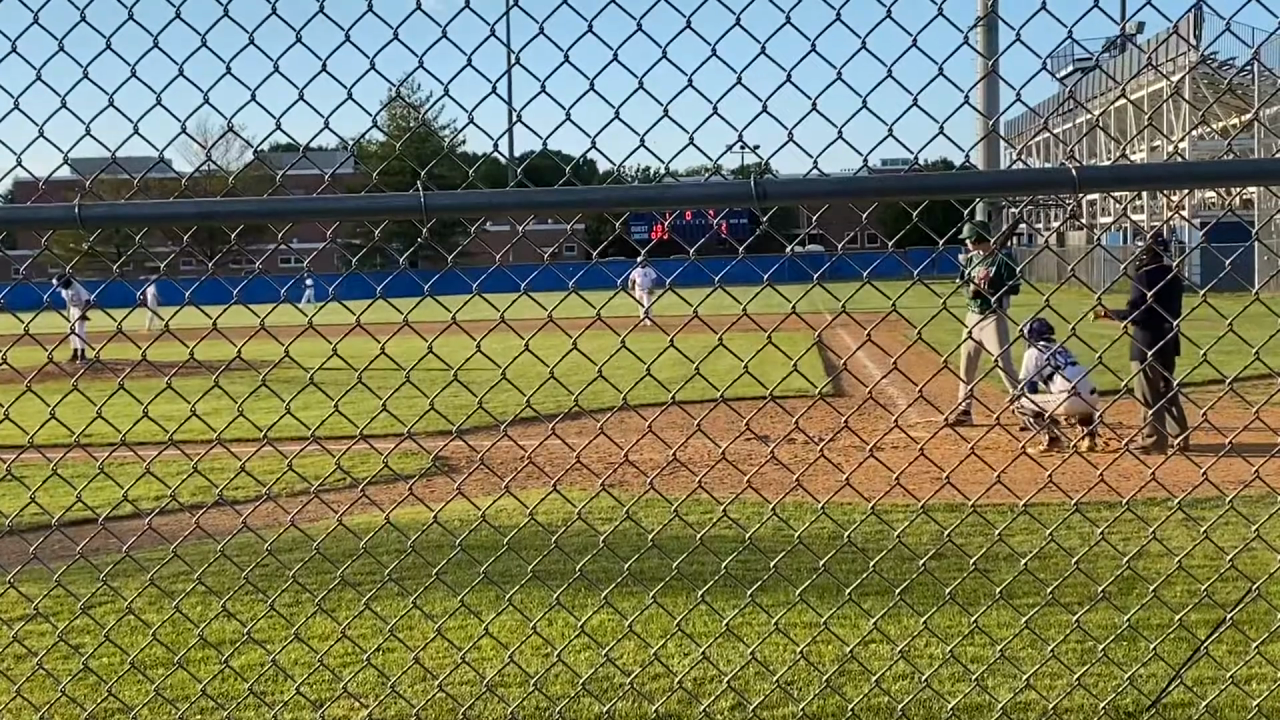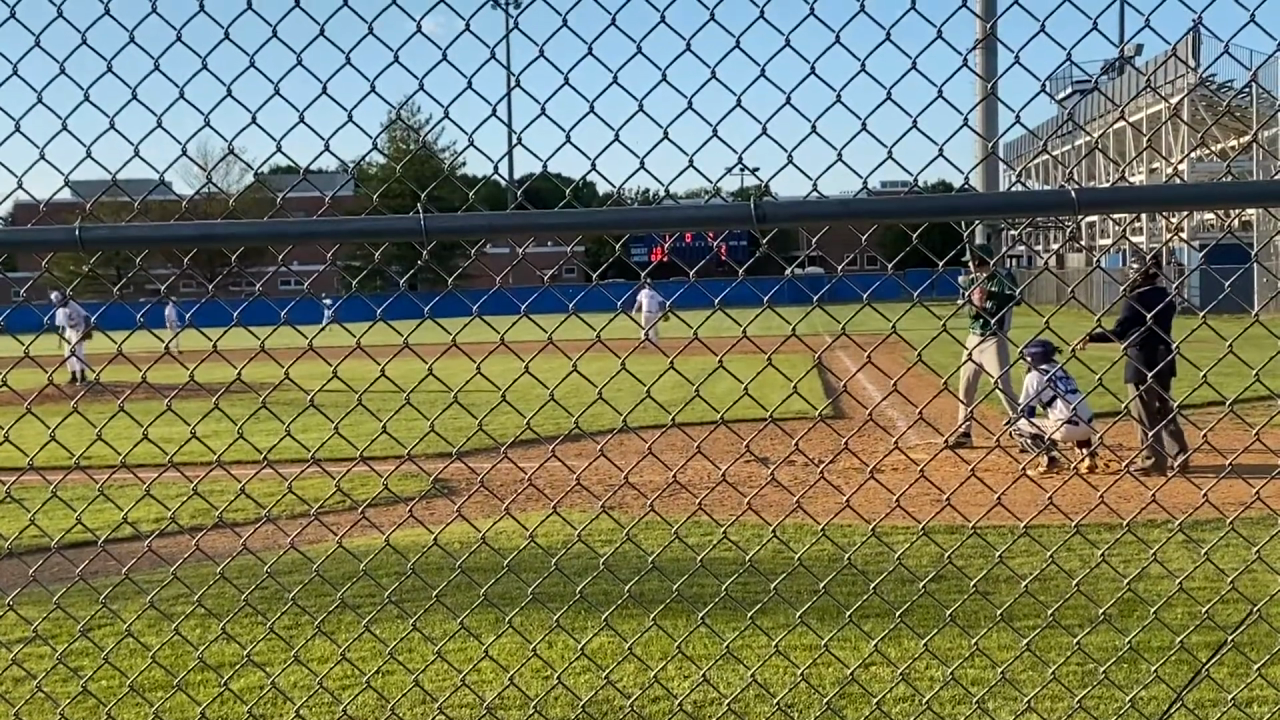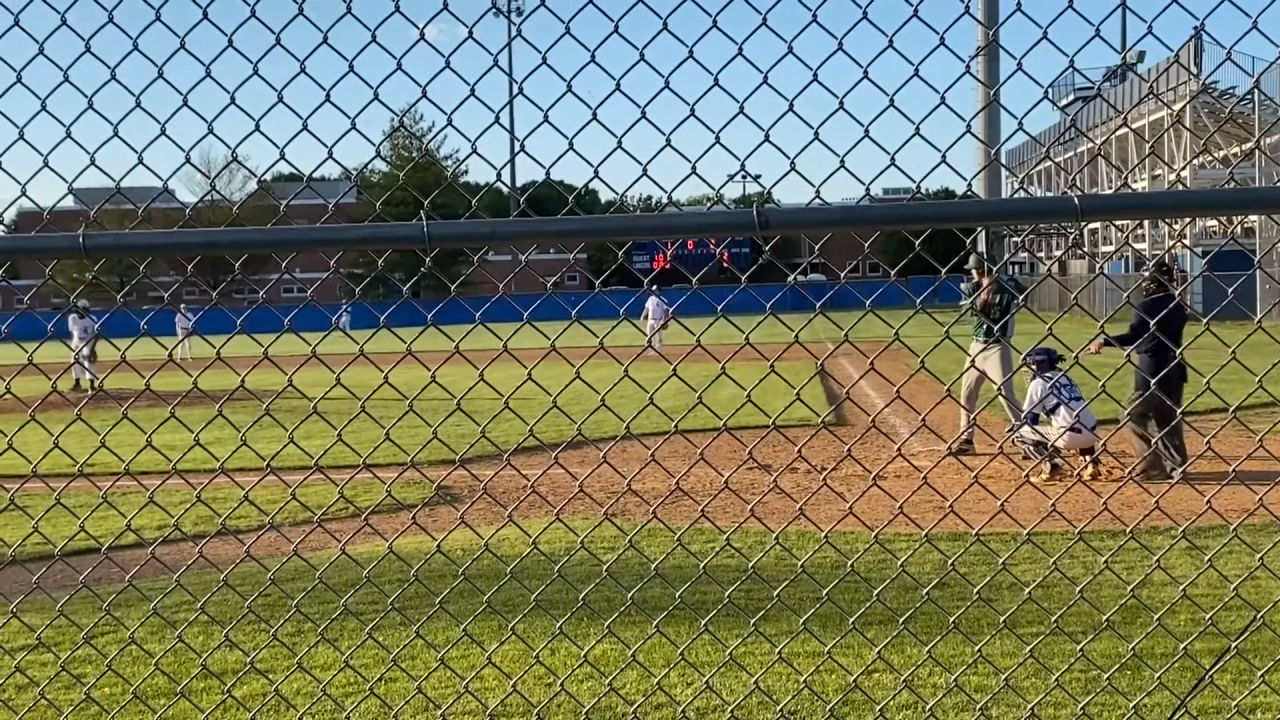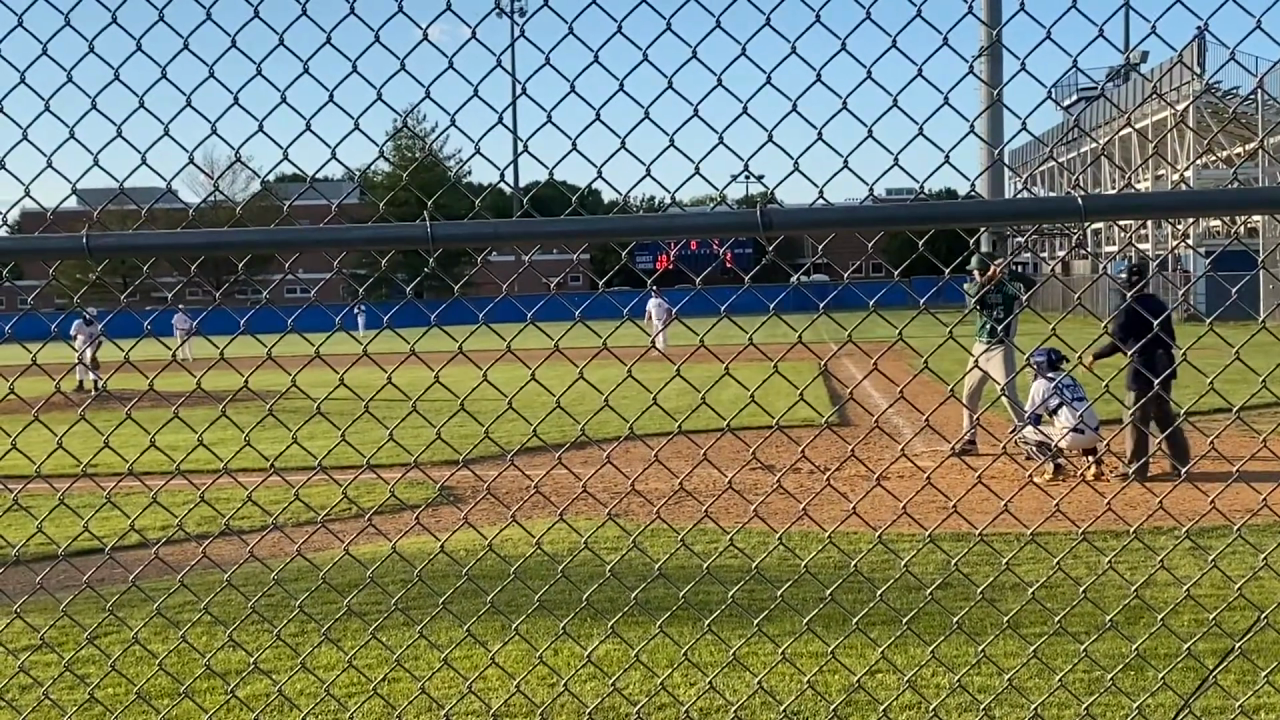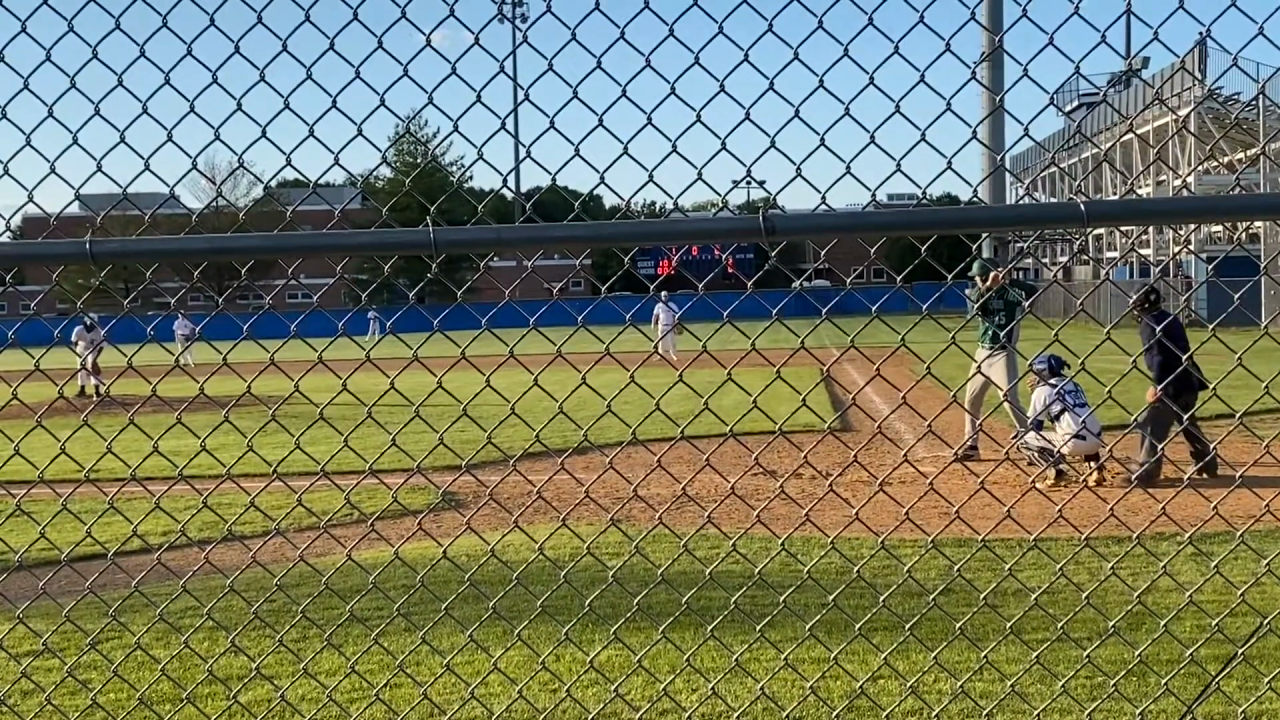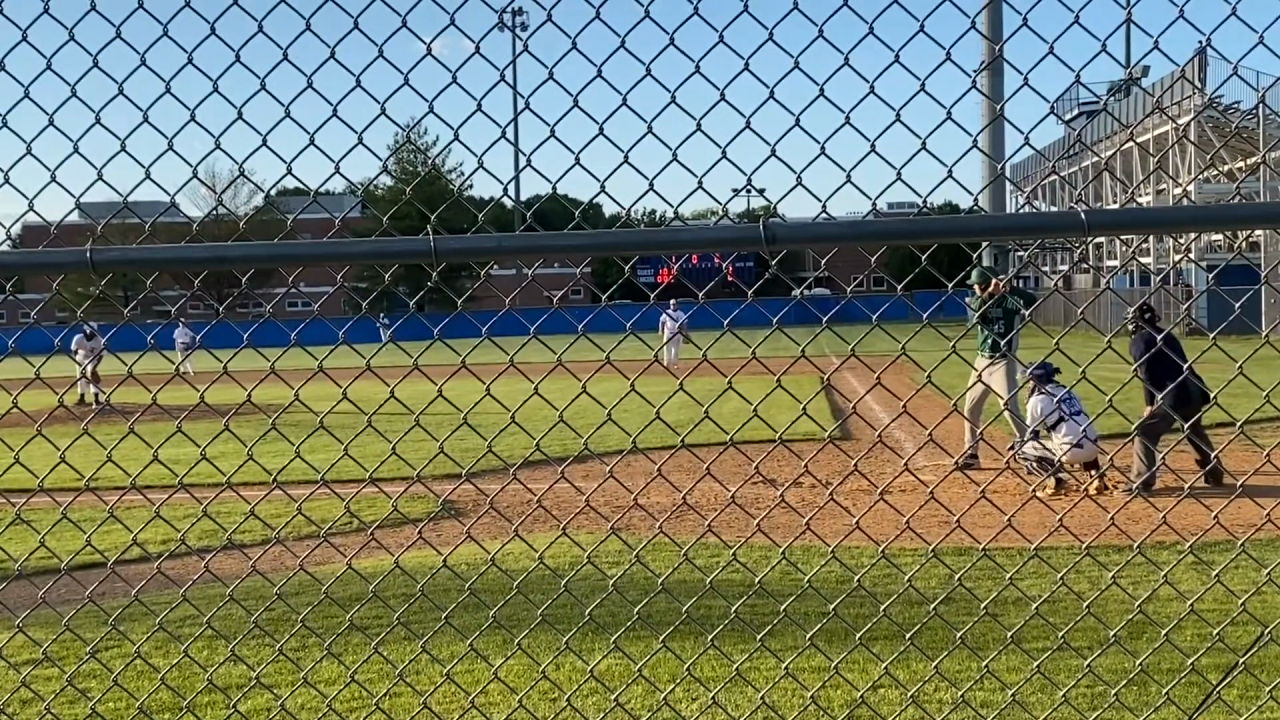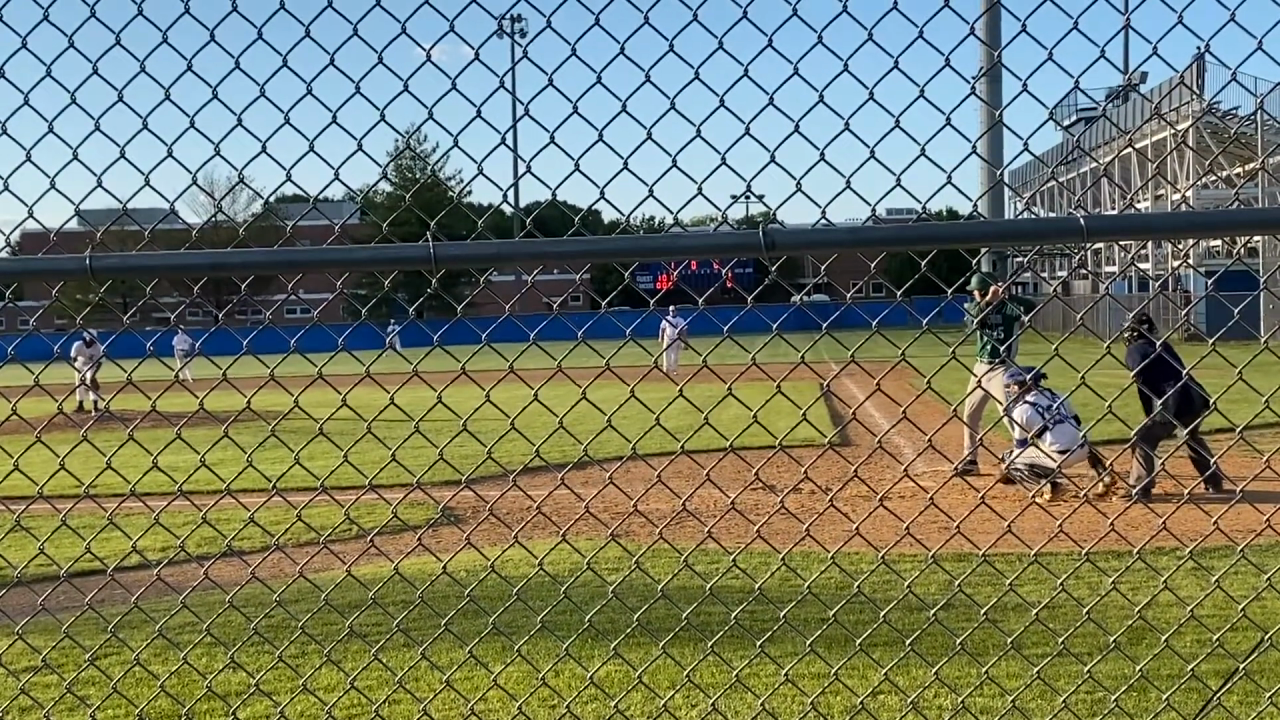
dt=0.7s
person 1, frame 1
left shoulder: (1143, 277)
right shoulder: (1173, 275)
left elbow: (1132, 313)
right elbow: (1174, 310)
left wrist: (1105, 313)
left hip: (1147, 339)
right hip: (1168, 337)
left knee: (1148, 393)
right knee: (1167, 388)
left ankle: (1154, 440)
right ankle: (1179, 436)
person 1, frame 2
left shoulder: (1134, 299)
right shoulder: (1166, 297)
left elbow: (1118, 333)
left wrist: (1090, 337)
left hip: (1141, 359)
right hip: (1163, 358)
left knee: (1145, 414)
right knee: (1165, 409)
left ankle: (1153, 462)
right ankle: (1178, 457)
person 1, frame 3
left shoulder: (1147, 305)
right shoulder: (1178, 305)
left elbow: (1134, 336)
left wrist: (1104, 341)
left hip: (1152, 366)
right hip: (1173, 366)
left knee: (1134, 415)
right knee: (1170, 417)
left ankle: (1152, 466)
right ankle: (1176, 466)
person 1, frame 4
left shoulder: (1129, 308)
right shoulder: (1159, 305)
left elbow: (1118, 342)
right elbow: (1170, 338)
left wrist: (1094, 356)
left hip: (1143, 367)
right hip: (1164, 364)
left knee: (1137, 418)
right knee: (1166, 415)
left ankle: (1136, 469)
right ankle: (1181, 462)
person 1, frame 5
left shoulder: (1150, 323)
right shoulder: (1170, 319)
left elbow: (1159, 356)
right elbow: (1177, 351)
left wrist: (1155, 386)
left hip: (1173, 382)
right hip: (1188, 378)
left knee: (1152, 424)
right knee: (1188, 423)
left ankle: (1145, 474)
right ankle: (1208, 465)
person 1, frame 6
left shoulder: (1139, 340)
right shoulder: (1166, 335)
left elbow: (1148, 375)
right elbow: (1179, 367)
left wrist: (1150, 404)
left hip: (1173, 394)
right hip: (1194, 390)
left knee: (1145, 433)
right knee: (1196, 432)
left ankle: (1141, 484)
right ankle: (1214, 475)
person 1, frame 7
left shoulder: (1134, 352)
right shoulder: (1162, 345)
left elbow: (1143, 386)
left wrist: (1149, 416)
left hip: (1174, 402)
right hip: (1195, 398)
left knee: (1143, 439)
right knee: (1192, 438)
left ankle: (1140, 490)
right ankle: (1214, 481)
person 2, frame 1
left shoulder: (1002, 258)
right shoulder: (970, 259)
left elbow: (1014, 288)
right elbow: (965, 291)
left wrist: (991, 280)
right wrist: (973, 286)
left hip: (994, 318)
right hip: (973, 316)
left knee: (1003, 364)
right knee: (967, 363)
right ankle: (963, 410)
person 2, frame 2
left shoulder: (1003, 277)
right shoulder: (970, 281)
left elbow: (1015, 299)
right elbow: (970, 313)
left wrist: (988, 294)
right wrist: (975, 304)
left hip: (995, 340)
right hip: (974, 338)
left knee: (1003, 386)
right knee: (966, 386)
right ankle: (964, 432)
person 2, frame 3
left shoulder: (1007, 285)
right shoulder: (972, 288)
left elbow: (1023, 294)
right elbow: (969, 309)
left wrist: (996, 286)
right wrist: (983, 297)
left hip: (998, 347)
right hip: (977, 346)
left knee: (1005, 393)
right knee: (967, 394)
right ankle: (966, 439)
person 2, frame 4
left shoulder: (1009, 286)
right shoulder: (977, 286)
left elbow: (1031, 285)
right elbow: (972, 296)
left wrist: (1007, 272)
right wrist: (989, 277)
left hip: (1001, 348)
right hip: (980, 347)
left knee: (1008, 394)
right knee: (969, 394)
right ankle: (969, 440)
person 2, frame 5
left shoulder: (1011, 292)
right shoulder: (979, 293)
left elbow: (1032, 292)
right elbow: (974, 304)
left wrist: (1008, 281)
right wrist: (988, 287)
left hip: (1003, 353)
right hip: (983, 352)
left knee: (1010, 399)
right knee: (971, 400)
right ankle: (971, 446)
person 2, frame 6
left shoulder: (1010, 300)
right shoulder: (979, 300)
left elbow: (1032, 301)
right elbow: (975, 312)
left wrist: (1008, 288)
right wrist: (990, 293)
left hip: (1003, 362)
right hip: (982, 361)
left knee: (1010, 408)
right knee: (971, 408)
right ankle: (971, 454)
person 2, frame 7
left shoulder: (1009, 306)
right shoulder: (978, 306)
left elbow: (1031, 308)
right elbow: (973, 319)
left wrist: (1007, 295)
right wrist: (988, 301)
left hip: (1002, 368)
right hip: (981, 366)
right knee: (970, 414)
right ankle: (970, 460)
